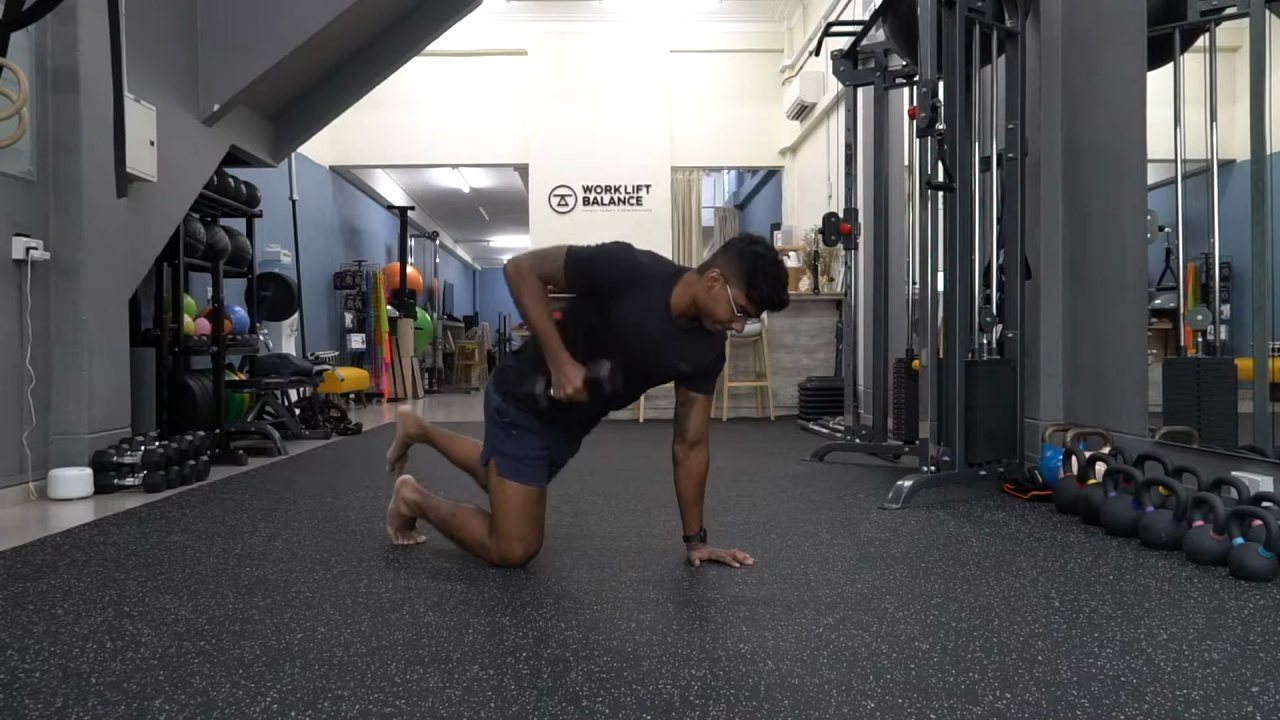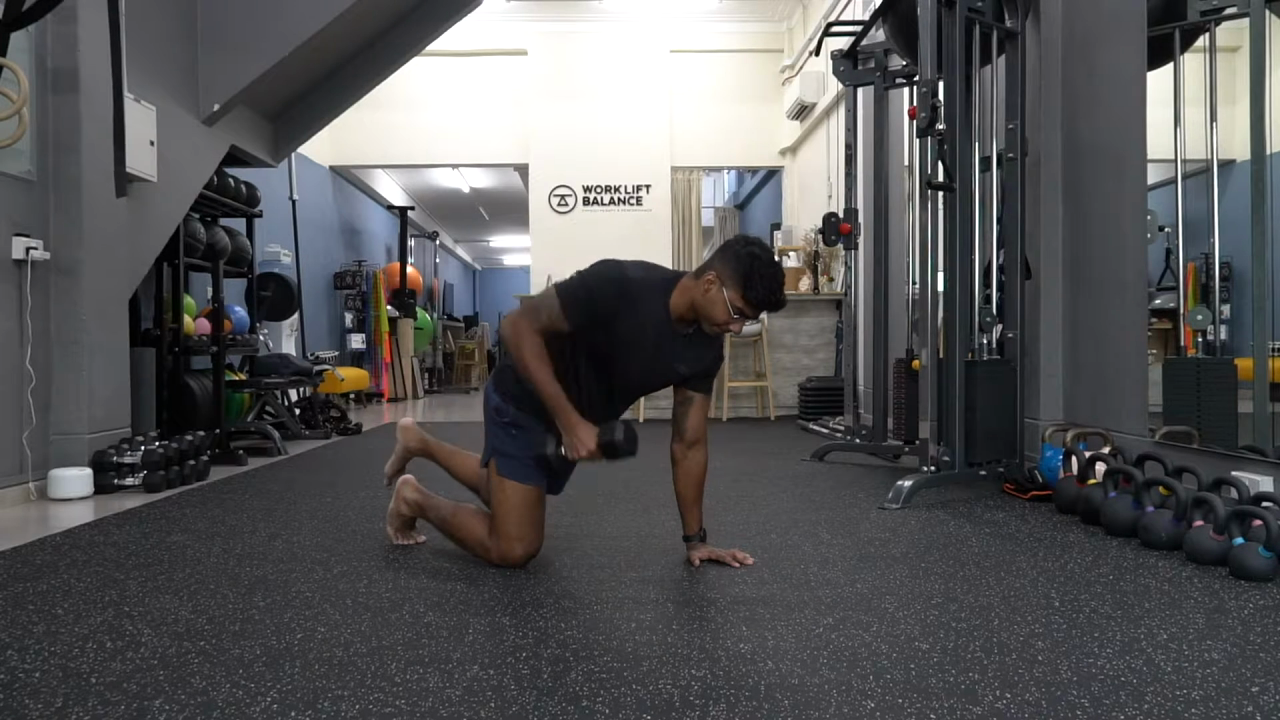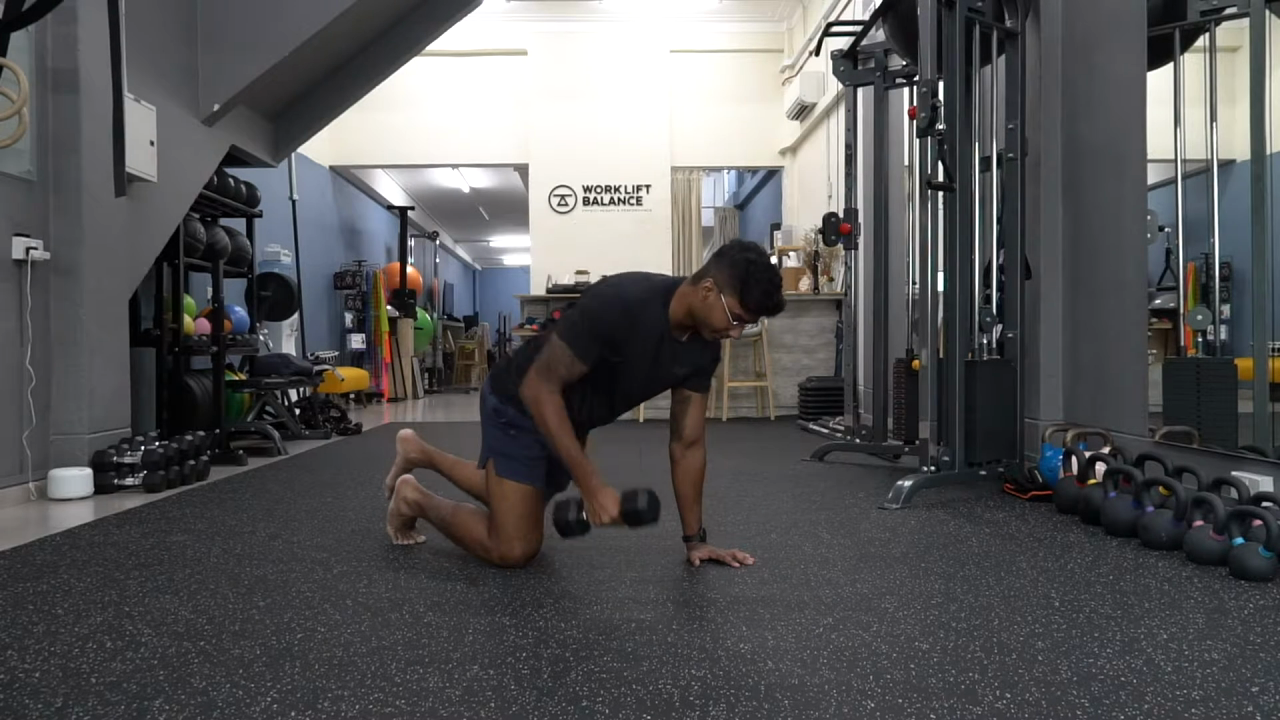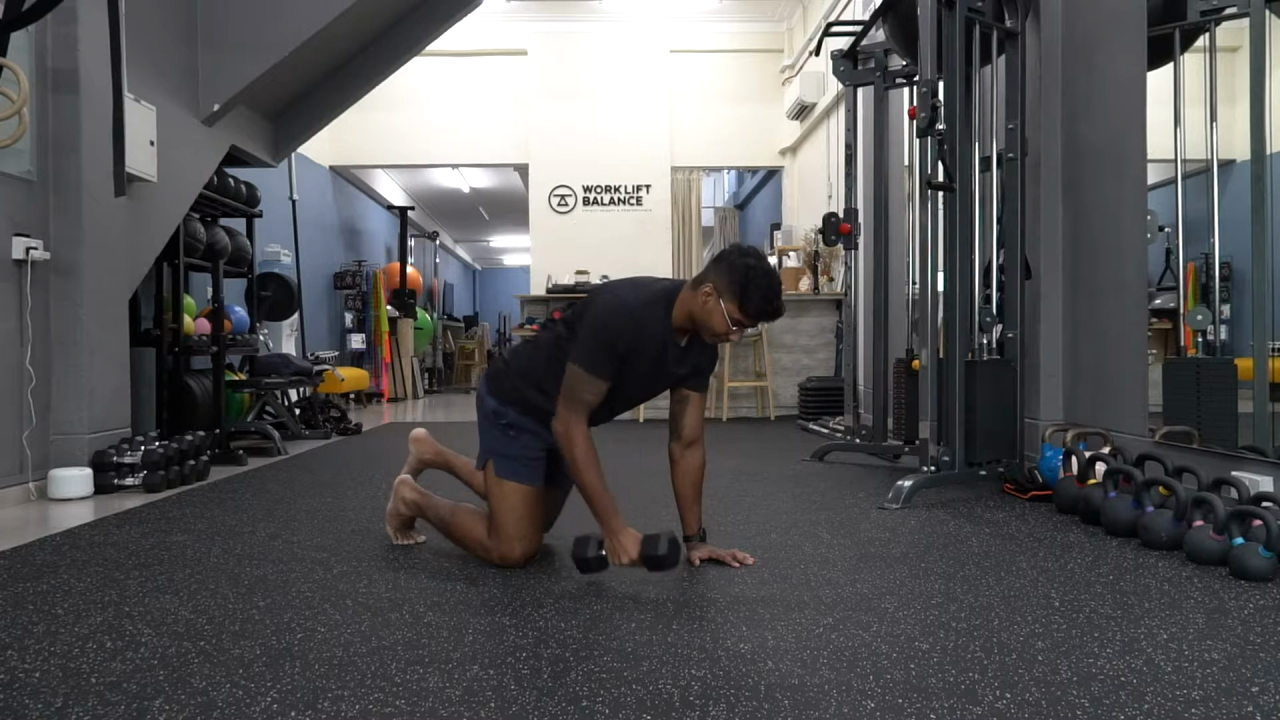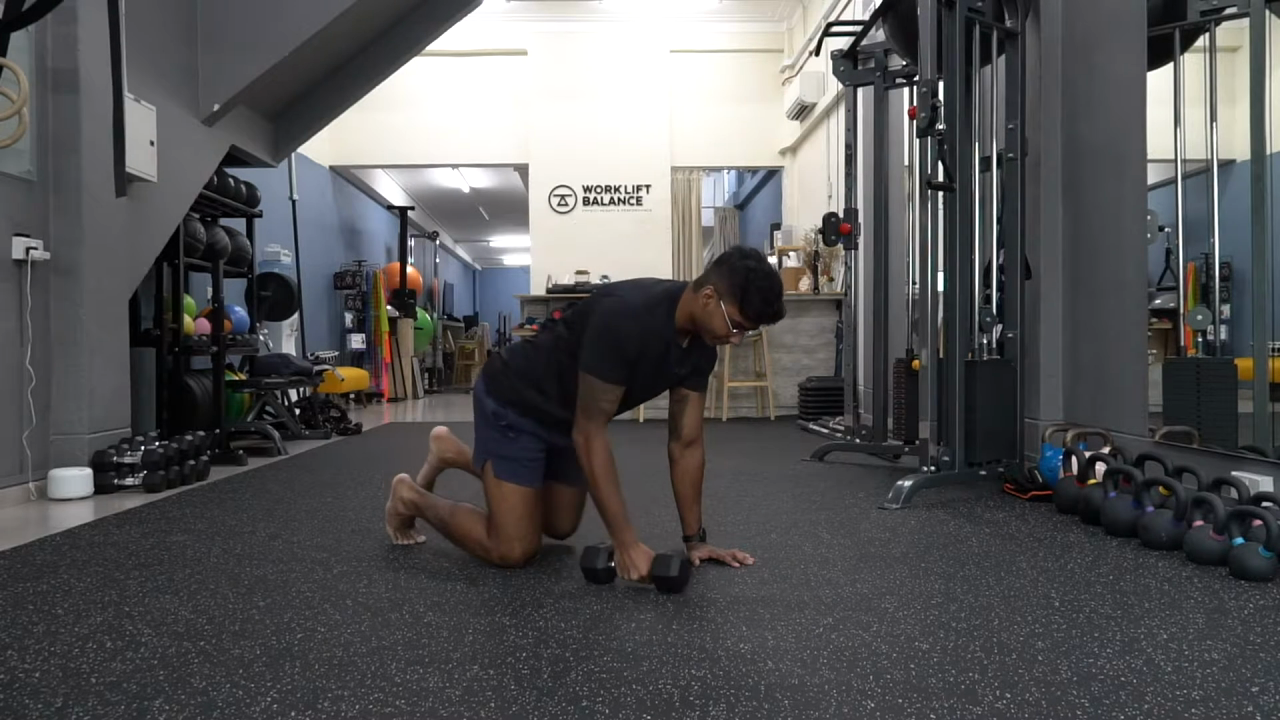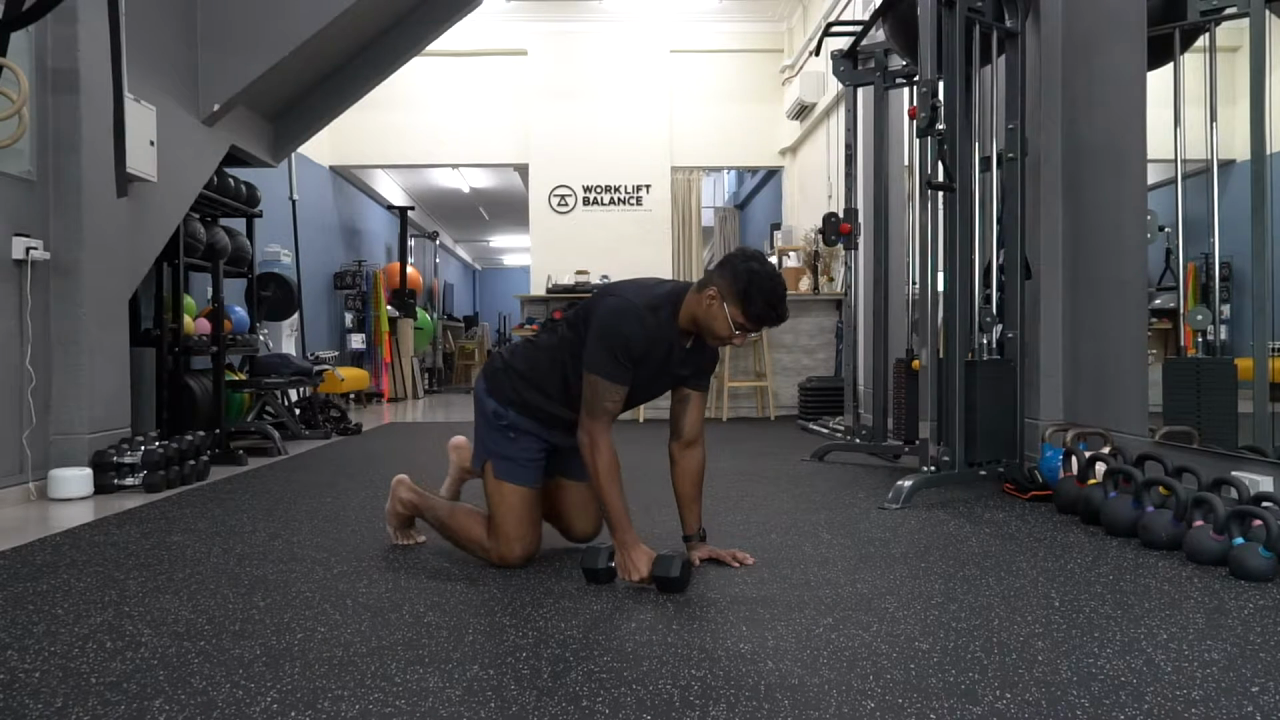
dt=0.2s
person 1, frame 1
left shoulder: (708, 349)
right shoulder: (629, 272)
left elbow: (690, 444)
right elbow: (521, 269)
left wrist: (695, 539)
right wrist: (560, 360)
left hip: (573, 419)
right hip: (524, 399)
left knee: (504, 483)
right knee: (513, 549)
left ankle: (419, 428)
right ankle: (414, 499)
person 1, frame 2
left shoulder: (706, 349)
right shoulder: (623, 286)
left elbow: (689, 444)
right elbow: (517, 327)
left wrist: (695, 540)
right wrist: (569, 421)
left hip: (573, 421)
right hip: (522, 402)
left knee: (508, 497)
right knee: (514, 549)
left ankle: (418, 441)
right ankle: (414, 499)
person 1, frame 3
left shoulder: (703, 349)
right shoulder: (621, 303)
left elbow: (687, 443)
right elbow: (538, 387)
left wrist: (695, 539)
right wrist: (592, 486)
left hip: (567, 422)
right hip: (518, 405)
left knee: (518, 505)
right knee: (514, 550)
left ankle: (419, 453)
right ankle: (414, 499)
person 1, frame 4
left shoulder: (701, 348)
right shoulder: (623, 312)
left elbow: (686, 443)
right elbow: (568, 421)
left wrist: (695, 538)
right wrist: (614, 526)
left hip: (562, 418)
right hip: (516, 403)
left knee: (534, 521)
right knee: (514, 549)
left ankle: (431, 453)
right ankle: (413, 498)
person 1, frame 5
left shoulder: (701, 347)
right shoulder: (626, 315)
left elbow: (686, 443)
right elbow: (589, 434)
left wrist: (695, 538)
right wrist: (626, 542)
left hip: (564, 415)
right hip: (514, 402)
left knee: (559, 526)
right knee: (513, 549)
left ankle: (452, 451)
right ankle: (411, 498)
person 1, frame 6
left shoulder: (702, 346)
right shoulder: (629, 315)
left elbow: (686, 442)
right elbow: (594, 434)
left wrist: (695, 540)
right wrist: (627, 543)
left hip: (566, 414)
right hip: (514, 401)
left knee: (582, 528)
right knee: (513, 550)
left ankle: (472, 460)
right ankle: (410, 497)
